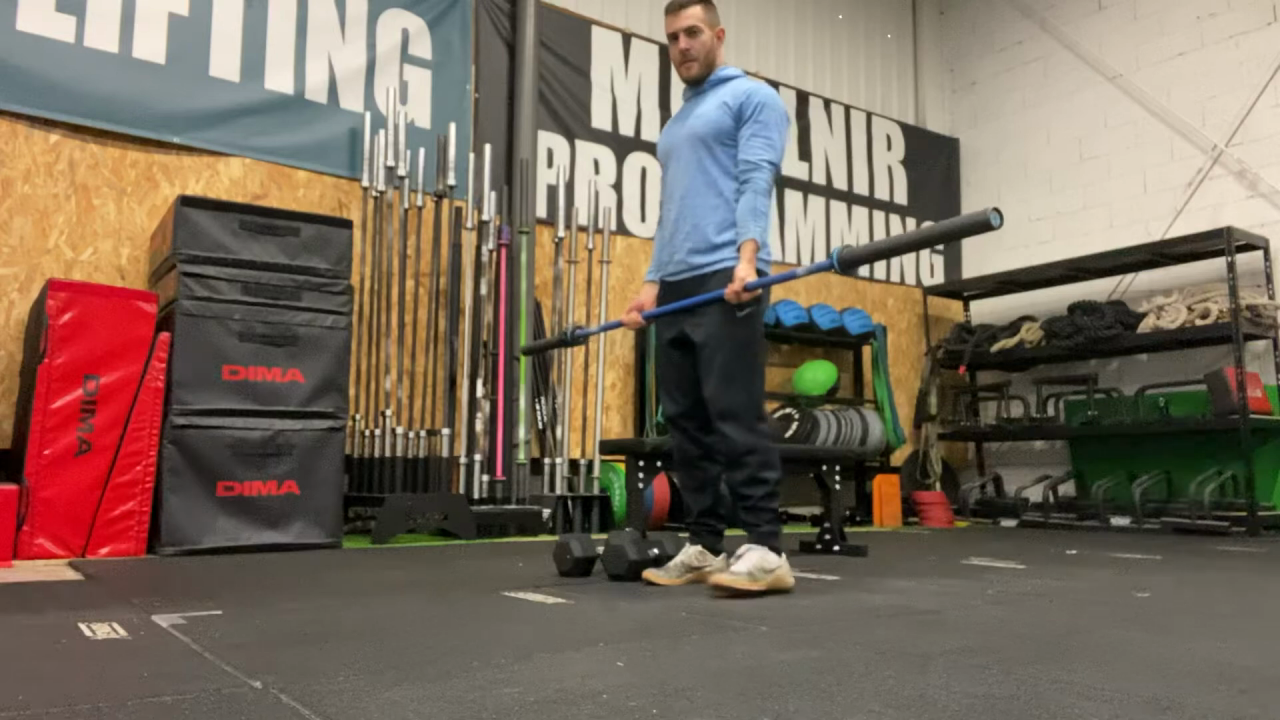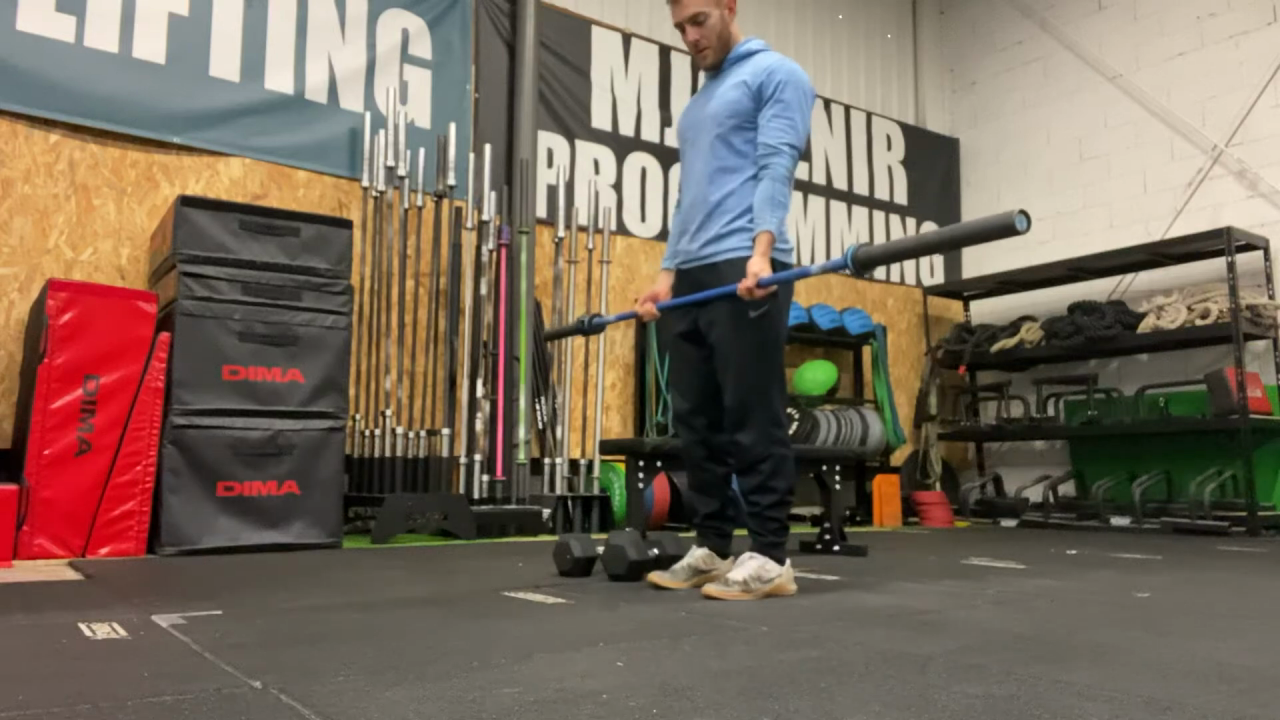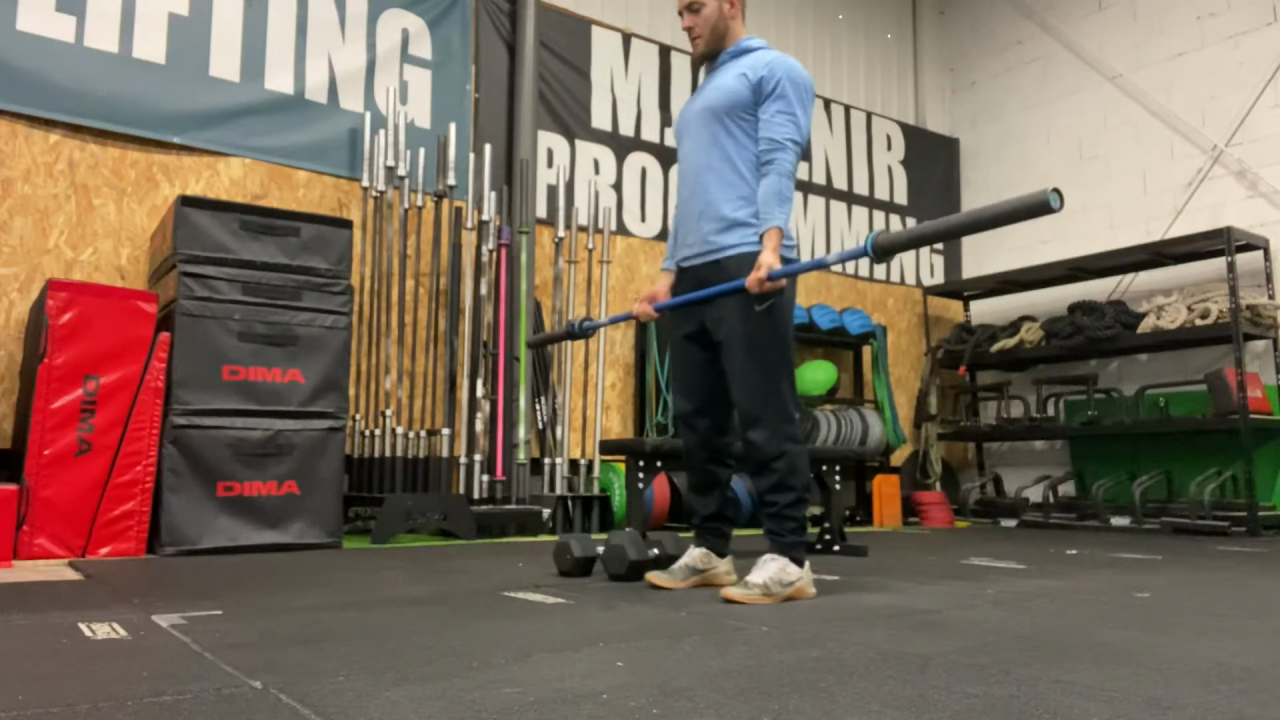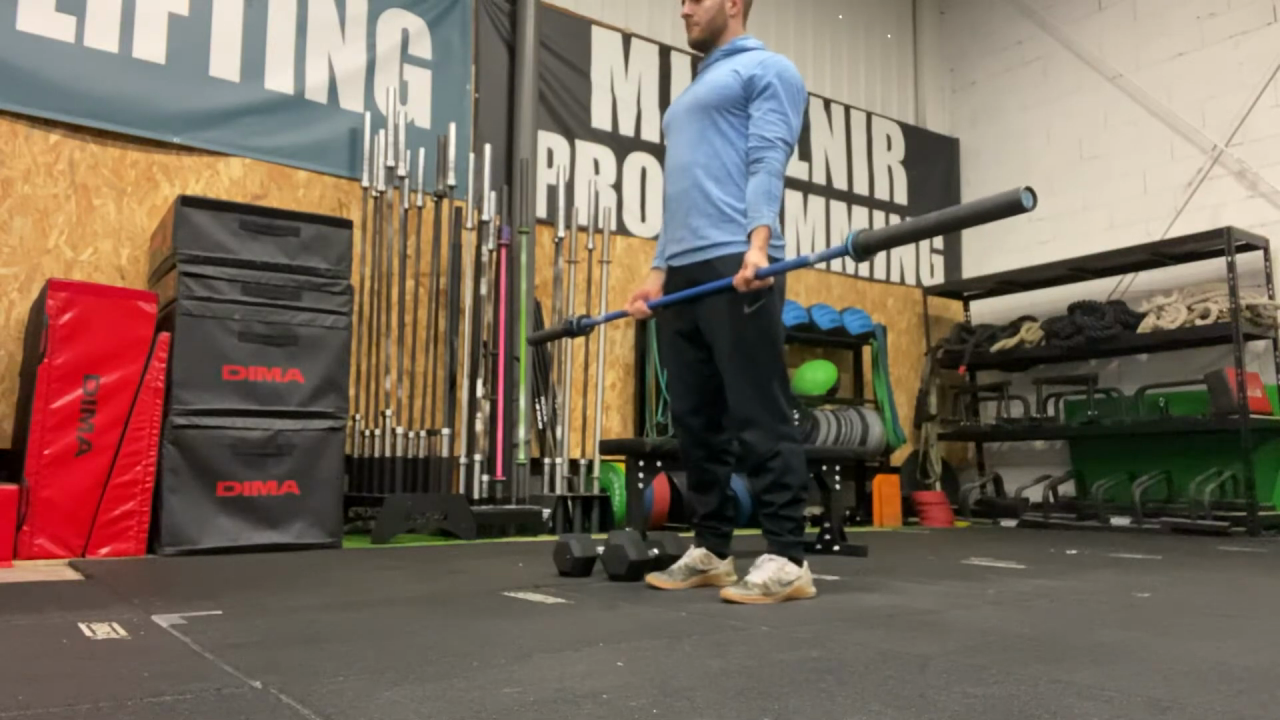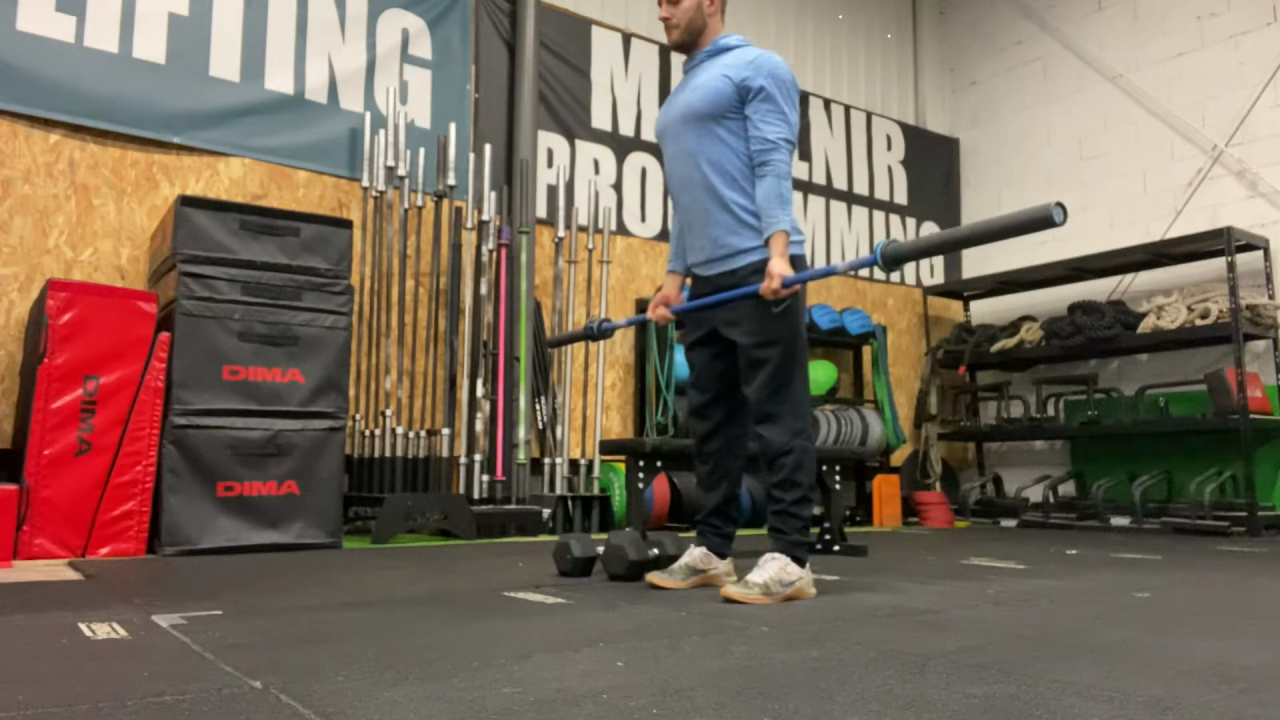
dt=1s
person 1, frame 1
left shoulder: (753, 97)
right shoulder: (675, 127)
left elbow: (756, 184)
left wrist: (747, 258)
right wrist: (652, 284)
left hip: (726, 280)
right hip: (677, 288)
left knee: (735, 414)
right knee: (686, 422)
left ankle: (766, 549)
right ankle: (704, 546)
person 1, frame 2
left shoulder: (776, 74)
right shoulder: (698, 104)
left elbow: (776, 168)
left wrist: (761, 250)
right wrist: (667, 272)
left hip: (745, 272)
right hip: (691, 278)
left knee: (752, 417)
right knee: (696, 420)
left ankle: (769, 557)
right ankle: (711, 549)
person 1, frame 3
left shoulder: (775, 70)
right shoulder: (699, 99)
left elbow: (779, 163)
left wrist: (771, 244)
right wrist: (668, 273)
left hip: (747, 266)
right hip: (695, 274)
left knee: (764, 414)
right knee: (697, 418)
left ankle: (789, 558)
right ankle: (710, 550)
person 1, frame 4
left shoulder: (768, 70)
right shoulder: (691, 95)
left elbow: (767, 164)
left wrist: (757, 243)
right wrist: (658, 271)
left hip: (737, 265)
right hip: (685, 274)
left knee: (758, 415)
right knee: (695, 418)
left ankle: (787, 558)
right ankle: (711, 549)
person 1, frame 5
left shoulder: (758, 68)
right shoulder: (679, 97)
left elbow: (773, 166)
left wrist: (778, 251)
right wrist: (674, 276)
left hip: (759, 273)
right hip: (707, 282)
left knee: (775, 416)
right knee: (711, 419)
left ankle: (790, 559)
right ankle: (712, 550)
